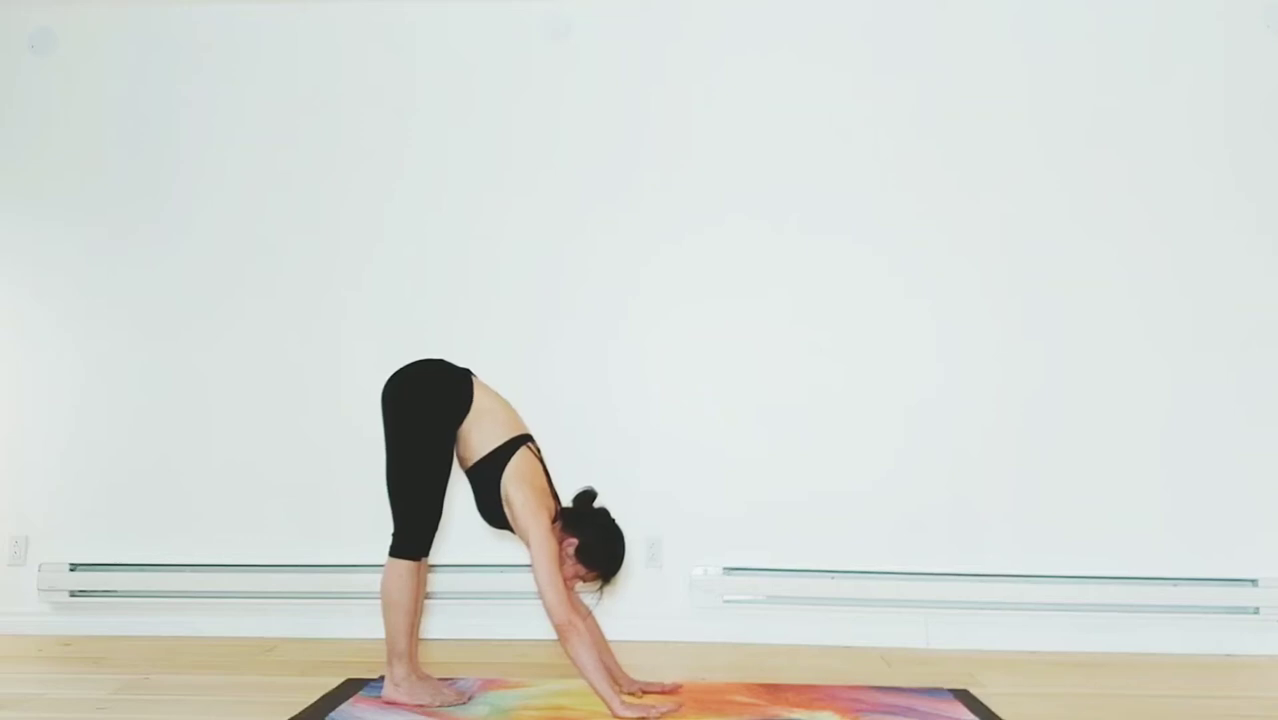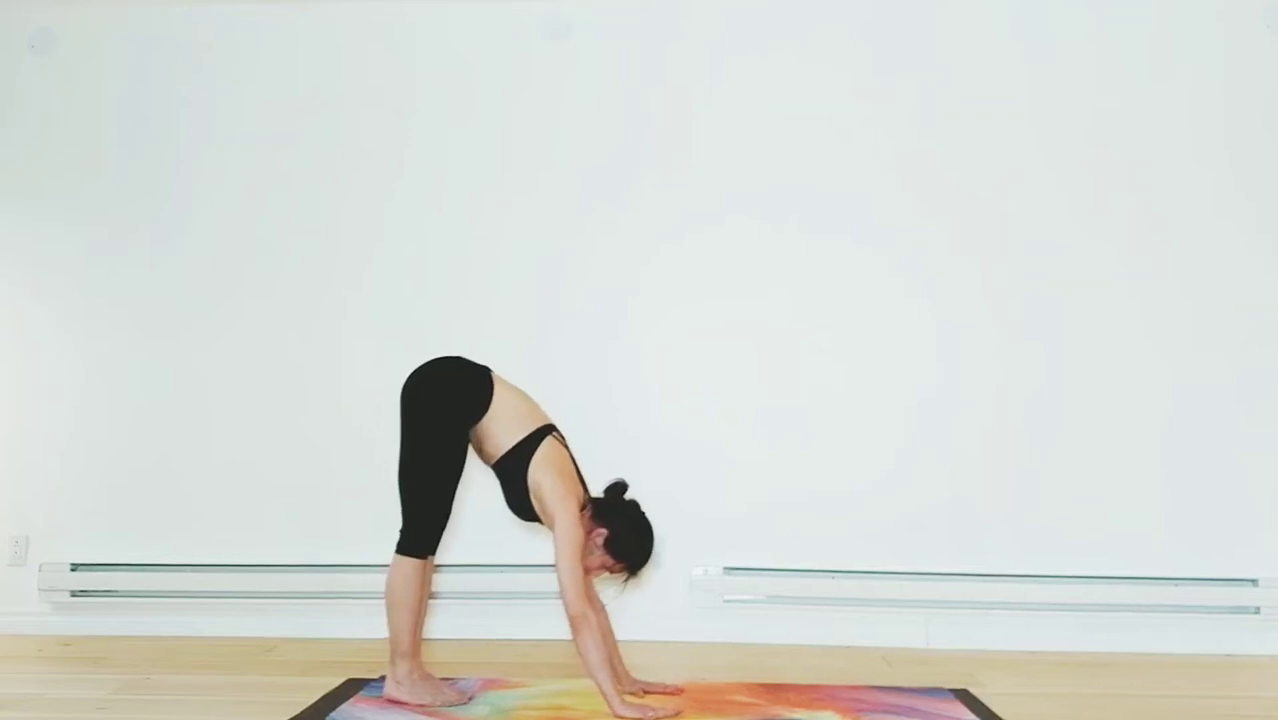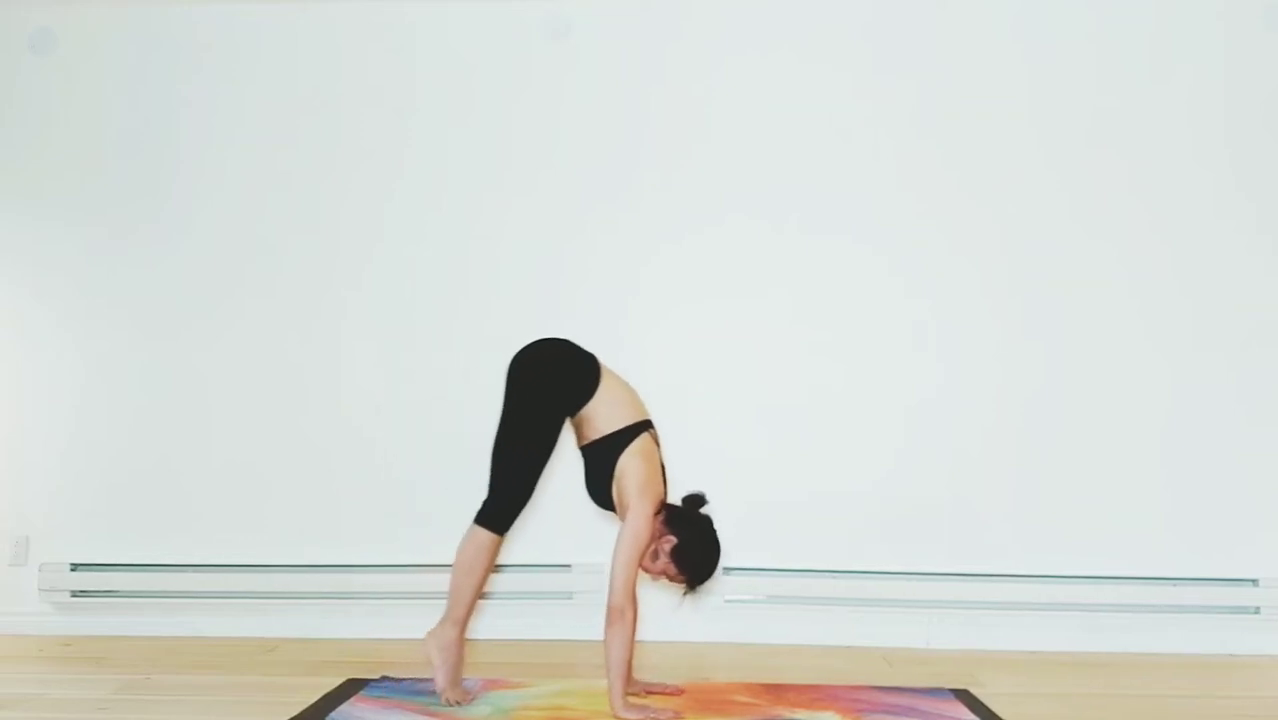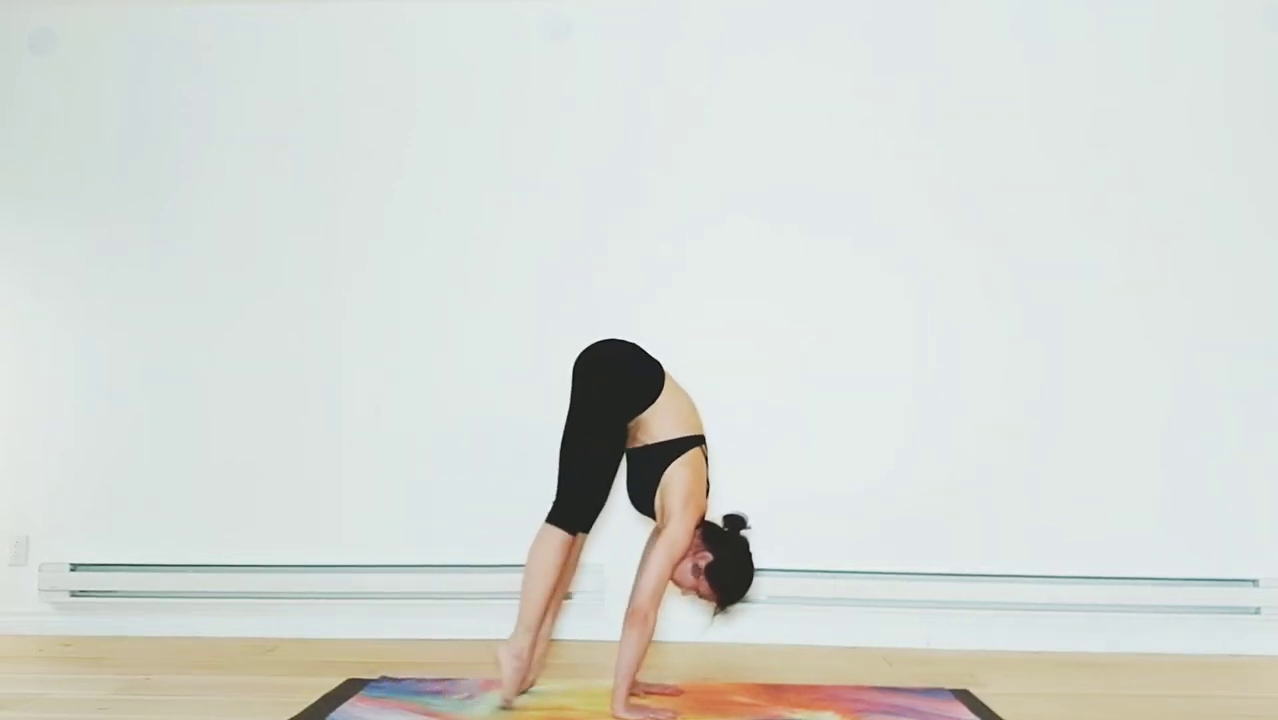
dt=0.7s
person 1, frame 1
left shoulder: (545, 515)
right shoulder: (536, 520)
left elbow: (575, 609)
right elbow: (566, 623)
left wrist: (623, 680)
left hip: (443, 397)
right hip: (422, 394)
left knee: (418, 539)
right knee: (412, 538)
left ankle: (407, 672)
right ankle: (399, 678)
person 1, frame 2
left shoulder: (577, 509)
right shoulder: (567, 511)
left elbow: (589, 601)
right elbow: (579, 613)
left wrist: (623, 679)
left hip: (461, 394)
right hip: (441, 392)
left knee: (426, 537)
right knee: (420, 536)
left ankle: (410, 670)
right ankle: (402, 675)
person 1, frame 3
left shoulder: (647, 503)
right shoulder: (643, 506)
left elbow: (624, 599)
right elbow: (619, 607)
left wrist: (626, 680)
left hip: (563, 375)
right hip: (550, 372)
left knee: (504, 509)
right knee: (502, 508)
right ankle: (447, 634)
person 1, frame 4
left shoulder: (679, 515)
right shoulder: (683, 519)
left elbow: (641, 606)
right elbow: (641, 610)
left wrist: (627, 682)
left hip: (622, 381)
left knee: (581, 517)
right knee: (571, 513)
left ankle: (537, 639)
right ankle: (522, 644)
